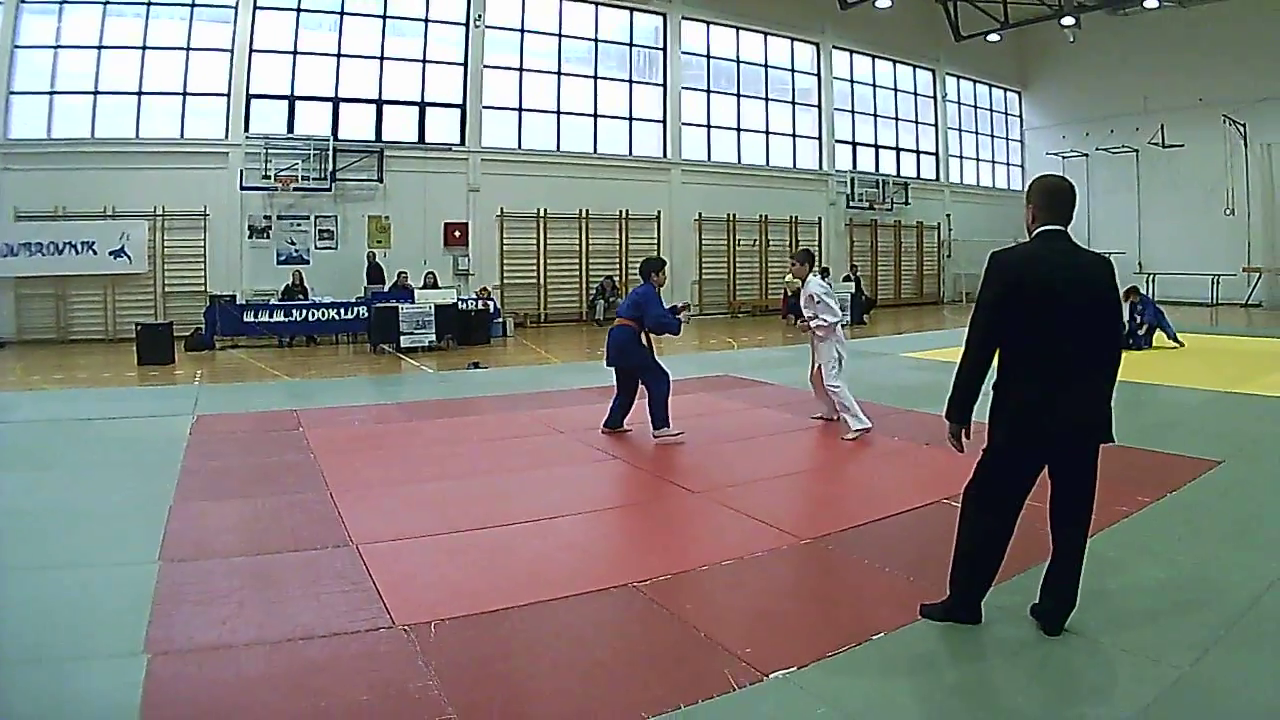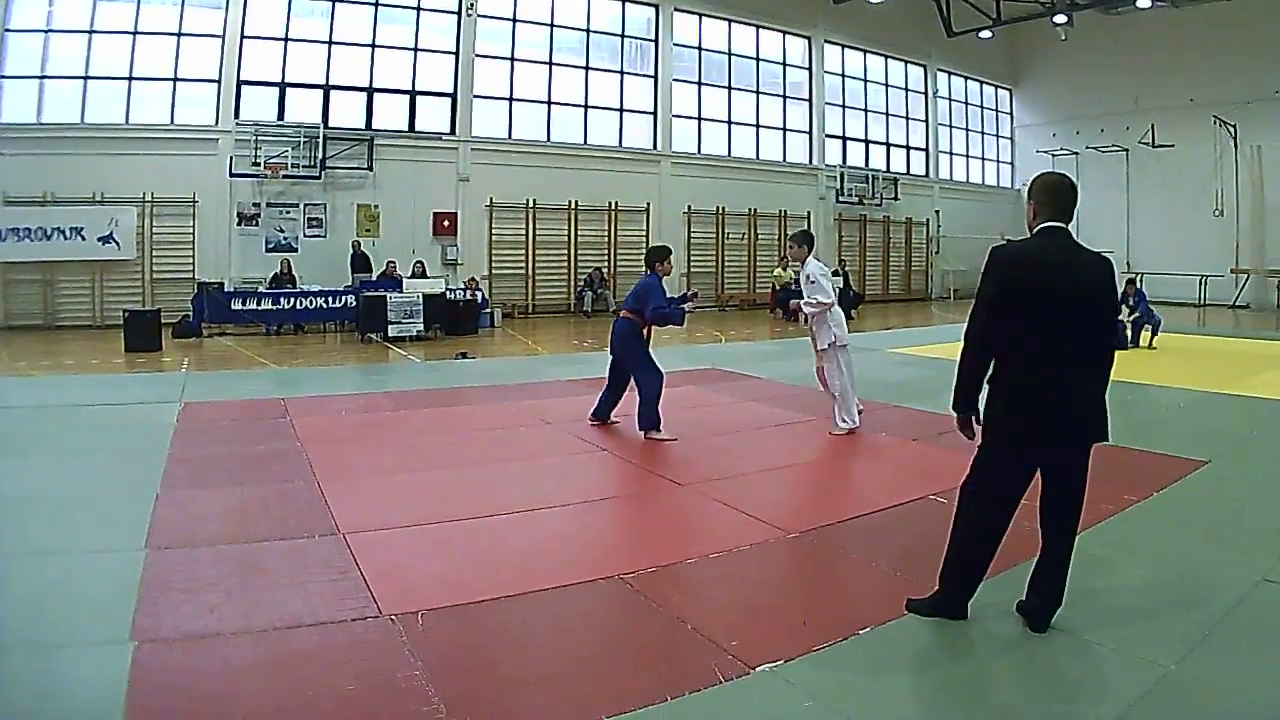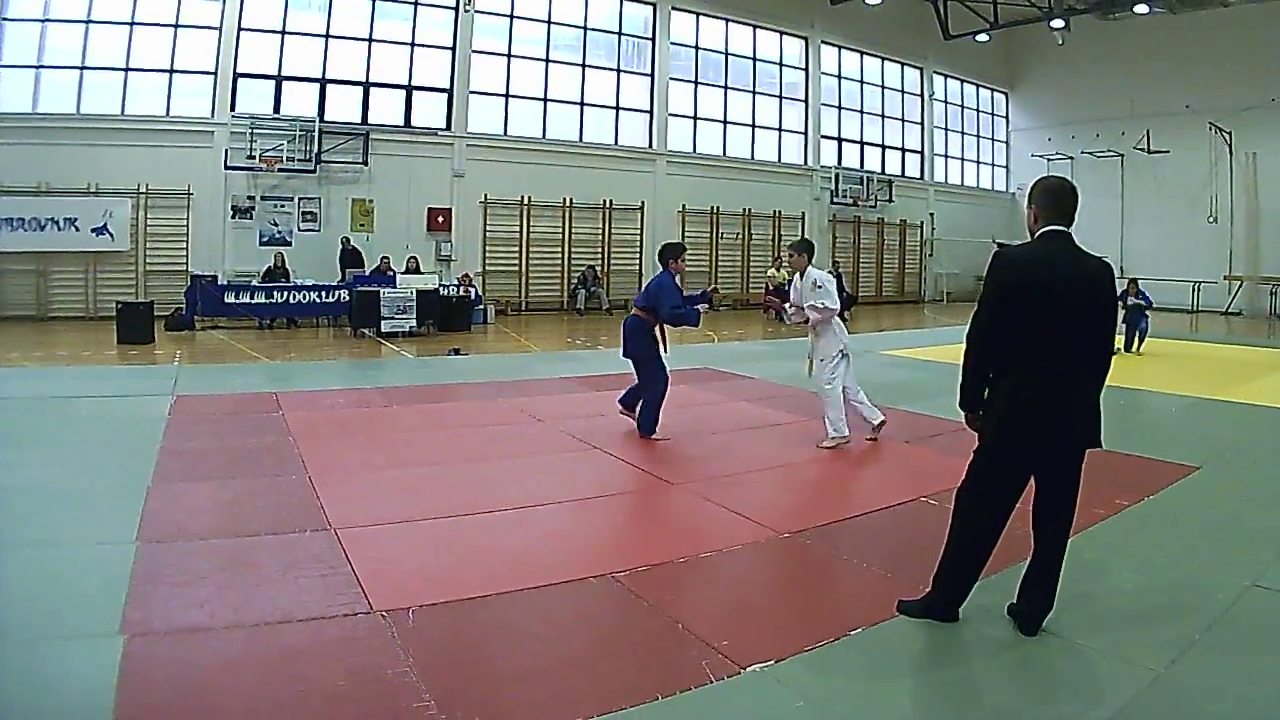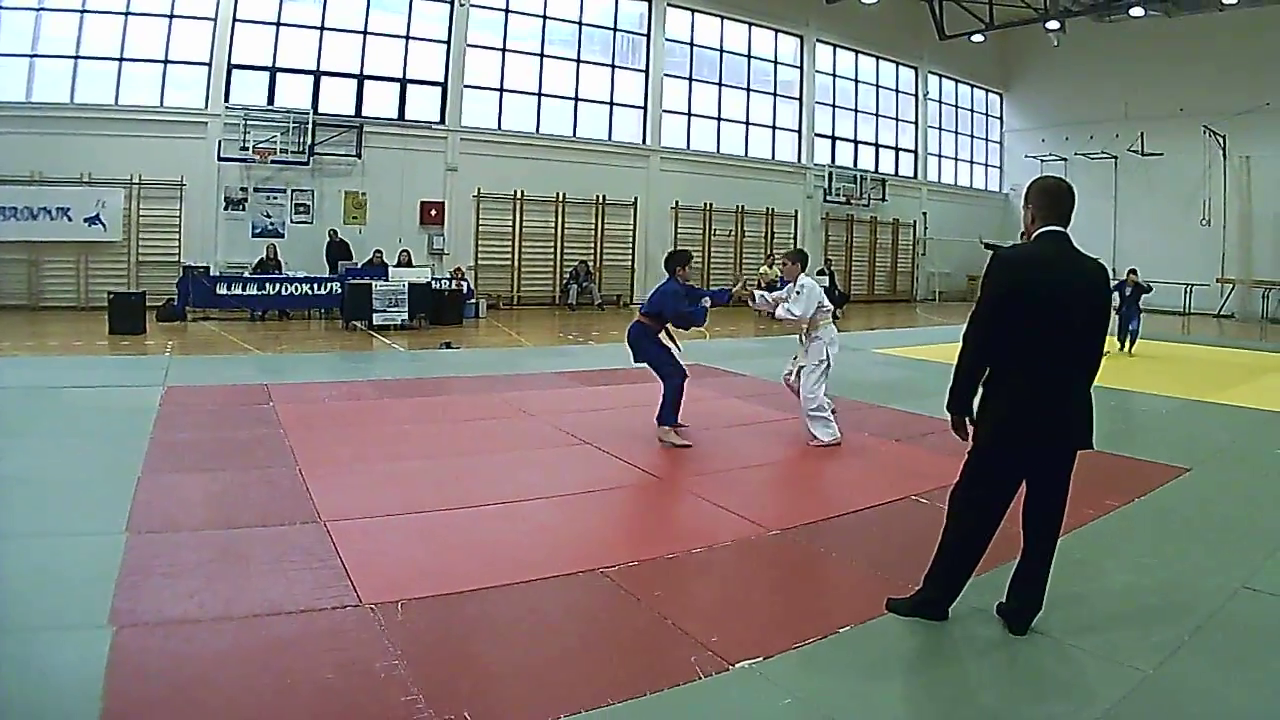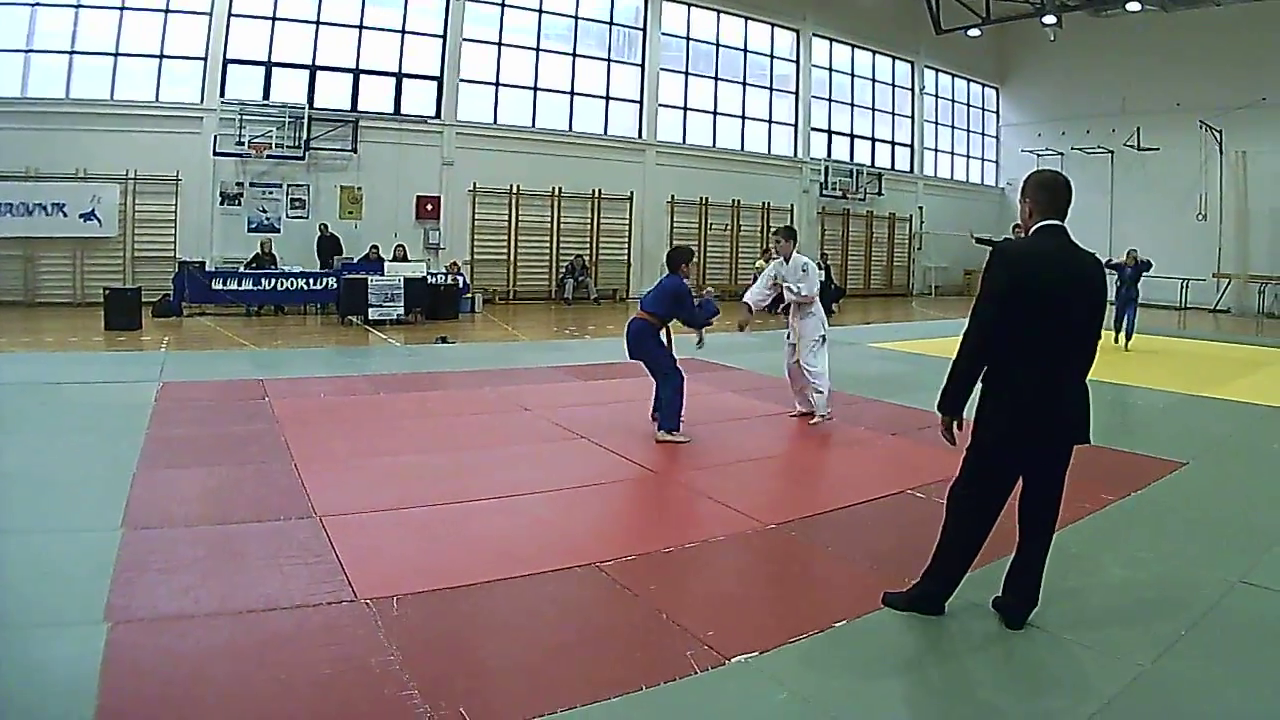
dt=0.2s
person 1, frame 1
left shoulder: (1007, 264)
right shoulder: (1098, 269)
left elbow: (980, 344)
right elbow: (1110, 347)
left wrist: (959, 409)
left hip: (1022, 413)
right hip: (1082, 414)
left knee: (986, 505)
right knee: (1071, 515)
left ankle: (963, 601)
right ankle: (1054, 609)
person 1, frame 2
left shoulder: (1009, 258)
right shoulder: (1099, 268)
left elbow: (979, 337)
right elbow: (1106, 346)
left wrist: (965, 400)
left hip: (1018, 408)
right hip: (1077, 411)
left knee: (983, 502)
right knee: (1061, 512)
left ankle: (952, 597)
right ankle: (1042, 605)
person 1, frame 3
left shoulder: (1011, 262)
right shoulder: (1099, 272)
left elbow: (982, 339)
right elbow: (1103, 351)
left wrist: (972, 400)
left hip: (1015, 412)
right hip: (1073, 415)
left knee: (979, 505)
right knee: (1054, 516)
left ankle: (944, 598)
right ankle: (1032, 609)
person 1, frame 4
left shoulder: (1010, 262)
right shoulder: (1095, 274)
left elbow: (979, 340)
right elbow: (1093, 351)
left wrist: (960, 402)
left hip: (1011, 413)
right hip: (1067, 416)
left knee: (973, 506)
right knee: (1044, 517)
left ankle: (934, 597)
right ankle: (1021, 609)
person 1, frame 5
left shoulder: (1011, 256)
right shoulder: (1091, 267)
left elbow: (979, 338)
right elbow: (1088, 344)
left wrist: (951, 402)
left hip: (1011, 408)
right hip: (1065, 410)
left knee: (971, 501)
right knee: (1040, 511)
left ankle: (932, 592)
right ankle: (1017, 603)
person 2, frame 1
left shoulder: (816, 289)
right shoulder: (807, 287)
left elbow: (834, 318)
left wrist: (811, 326)
right wrist: (806, 323)
left hip: (829, 339)
right hip: (820, 339)
left knee: (833, 383)
right knee: (817, 379)
left ankle: (859, 424)
right ankle: (831, 412)
person 2, frame 2
left shoulder: (815, 270)
right shoulder: (805, 269)
left elbow: (826, 300)
left wrist: (802, 304)
right wrist: (801, 305)
left hip: (829, 325)
right hip: (821, 325)
left knee: (835, 374)
right knee: (824, 372)
left ankle: (850, 420)
right ankle: (850, 408)
person 2, frame 3
left shoulder: (819, 278)
right shoulder: (798, 281)
left elbow: (831, 308)
right elbow: (796, 313)
left wrist: (804, 309)
right wrist: (781, 307)
left hip: (831, 334)
right hip: (820, 336)
left knee: (828, 383)
right knee: (841, 384)
left ankle: (838, 433)
right ankle: (874, 418)
person 2, frame 4
left shoulder: (807, 286)
right shoulder: (794, 287)
left elbow: (797, 315)
right elbow: (772, 300)
left wrist: (781, 307)
left hip: (822, 341)
right hip: (811, 340)
left knee: (810, 390)
right knee: (792, 378)
left ankle: (828, 435)
right ankle: (822, 408)
person 2, frame 5
left shoulder: (805, 264)
right shoulder: (777, 266)
left elbow: (808, 293)
right elbow: (761, 289)
left wrist: (784, 288)
right wrist: (747, 311)
left hip: (811, 318)
right hip: (795, 318)
left knee: (812, 364)
right knee: (794, 365)
left ankle: (822, 409)
right ankle: (806, 406)
person 3, frame 1
left shoulder: (641, 291)
right shoulder: (650, 294)
left elbow: (652, 315)
right elbow: (656, 323)
left wrist: (676, 309)
right wrist: (678, 320)
left hip: (619, 338)
right hip: (628, 340)
left knee: (627, 384)
right knee: (658, 379)
left ankle: (612, 424)
right ankle: (660, 428)
person 3, frame 2
left shoulder: (650, 282)
right shoulder: (652, 285)
left elbow: (661, 305)
right elbow: (656, 314)
left wrist: (684, 299)
right wrist: (682, 310)
left hip: (625, 331)
right hip: (629, 333)
left knee: (619, 376)
right knee: (651, 377)
left ankle: (600, 415)
right ankle: (651, 429)
person 3, frame 3
left shoulder: (666, 281)
right shoulder: (665, 283)
left elbow: (680, 303)
right elbow: (671, 314)
left wrist: (705, 295)
right wrist: (697, 311)
left hip: (640, 329)
right hip: (638, 330)
left knee: (650, 375)
right knee: (657, 378)
left ankle: (628, 404)
right ankle: (647, 429)
person 3, frame 4
left shoulder: (677, 287)
right shoulder: (671, 291)
left elbow: (701, 295)
right elbow: (682, 319)
left wrist: (730, 292)
right wrist: (703, 308)
left hip: (646, 334)
right hip: (642, 335)
left knee: (675, 373)
right knee: (674, 376)
left ankle: (668, 419)
right ankle: (666, 428)
person 3, frame 5
left shoulder: (667, 282)
right shoulder: (680, 287)
right elbow: (695, 319)
right wrist: (707, 301)
left hip: (638, 329)
right hip: (645, 333)
left knee: (665, 369)
right knee: (671, 378)
left ankle: (661, 410)
right ankle: (666, 430)
